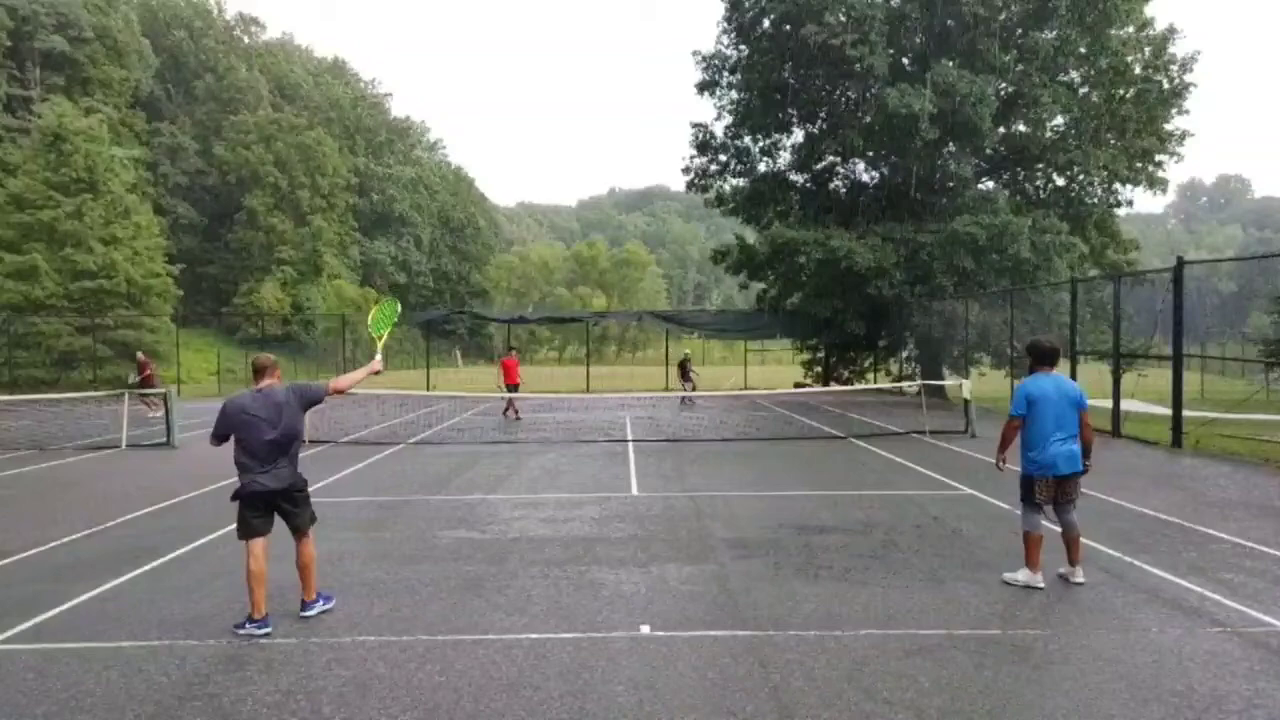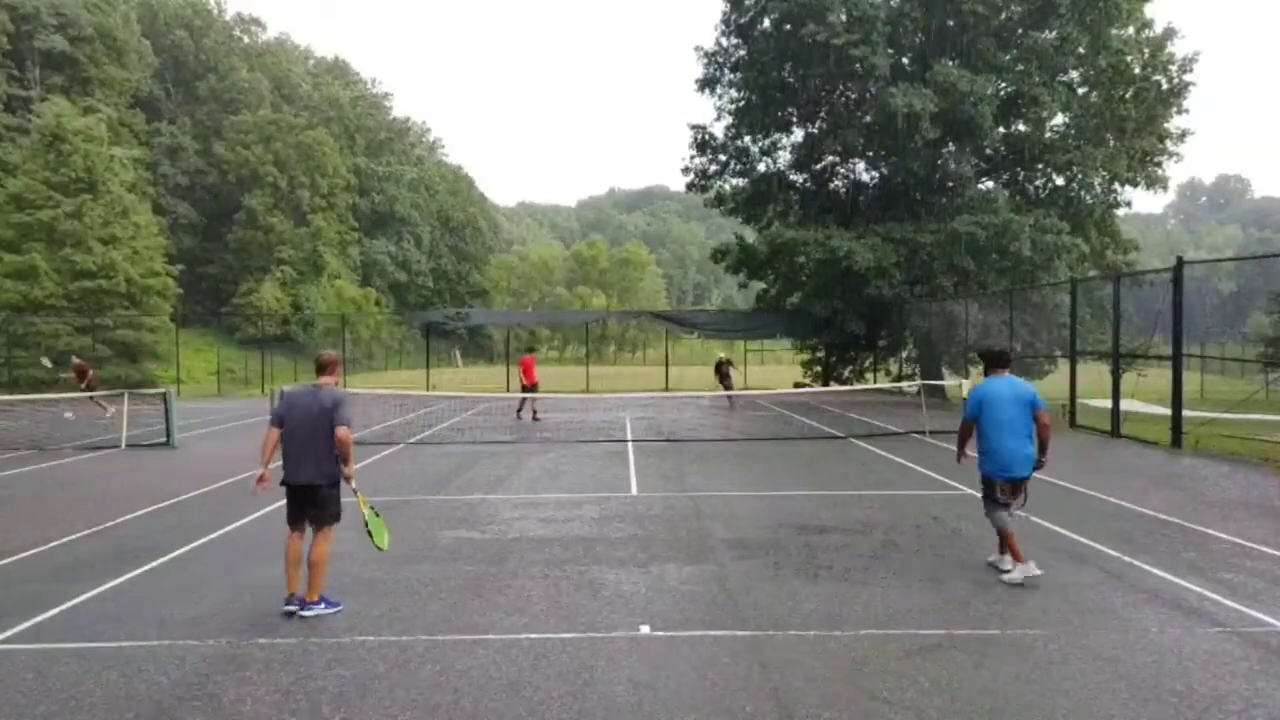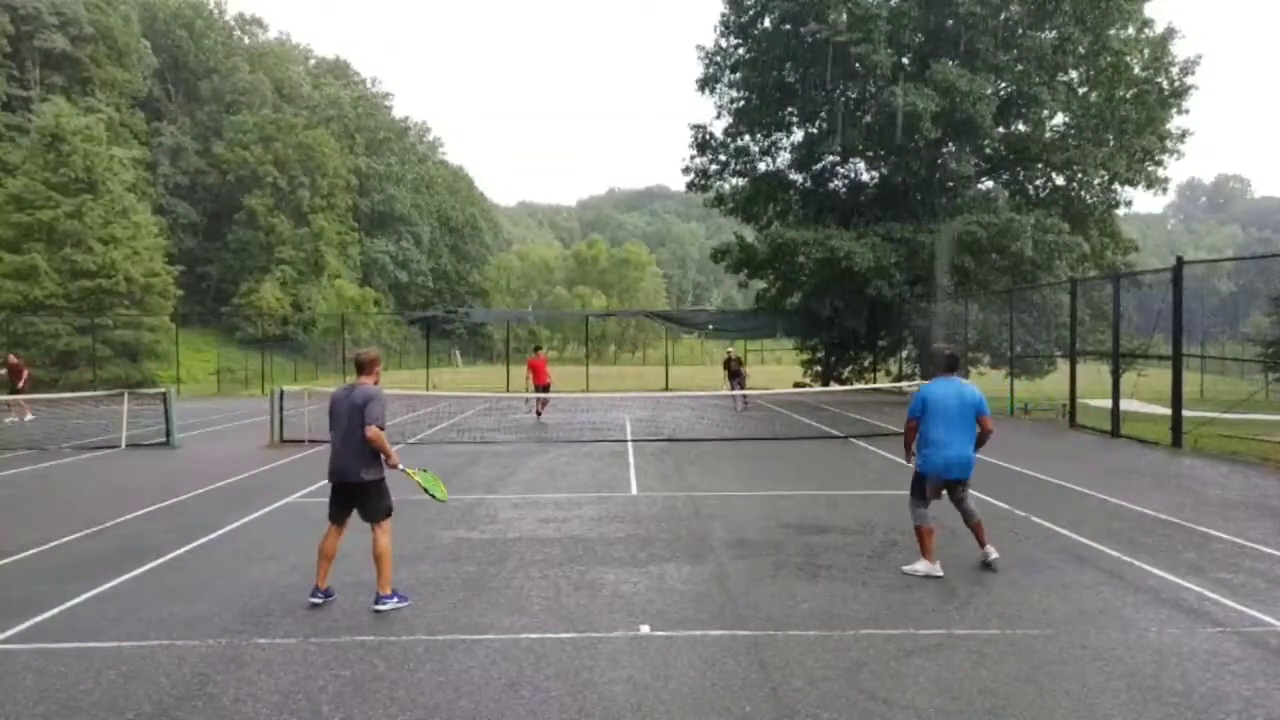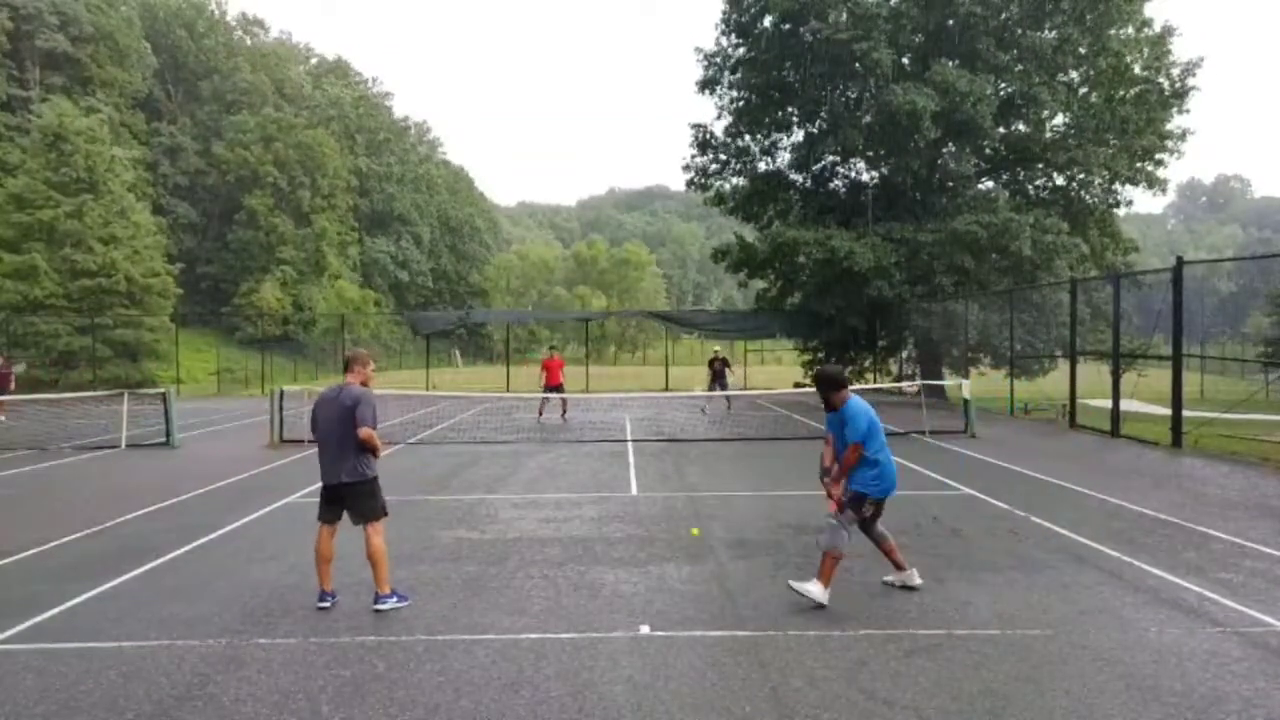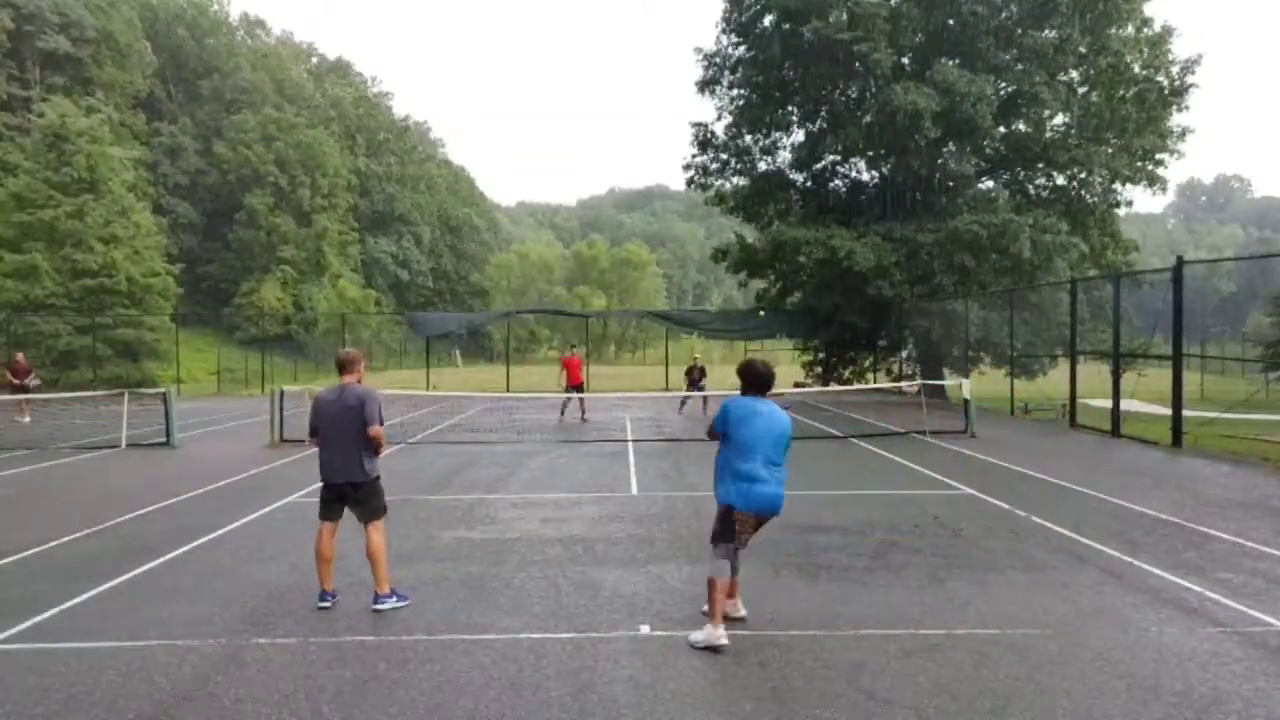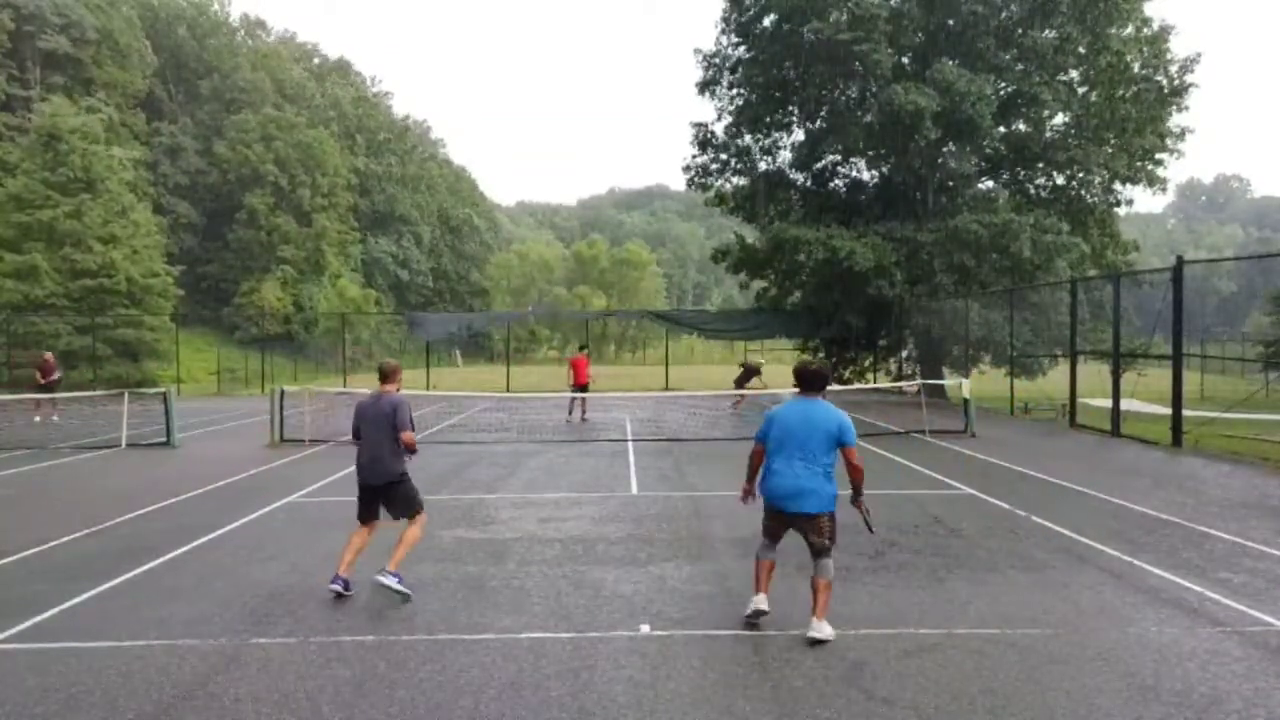
dt=0.7s
person 1, frame 1
left shoulder: (234, 405)
right shoulder: (292, 394)
left elbow: (215, 441)
right elbow: (337, 386)
right wrist: (370, 368)
left hip: (253, 487)
right hip: (288, 483)
left knee: (256, 548)
right knee: (304, 537)
left ankle: (258, 617)
right ankle: (310, 600)
person 1, frame 2
left shoulder: (290, 395)
right shoulder: (337, 397)
left elbow: (273, 432)
right elbow: (341, 434)
left wrist: (264, 467)
right wrist: (348, 463)
left hip: (294, 476)
right hip: (324, 477)
left knee: (296, 532)
right knee: (323, 535)
left ankle: (291, 596)
right ankle: (312, 600)
person 1, frame 3
left shoulder: (337, 395)
right shoulder: (373, 394)
right elbow: (372, 432)
right wrist: (390, 455)
left hip: (340, 472)
right hip: (367, 474)
left knee: (335, 527)
right knee: (382, 529)
left ankle: (319, 588)
right ankle: (385, 594)
person 1, frame 4
left shoulder: (323, 397)
right shoulder: (363, 395)
left elbow: (315, 433)
right elbow: (364, 433)
right wrist: (377, 447)
left hip: (330, 474)
right hip: (359, 475)
left knee: (326, 529)
right knee: (374, 529)
left ankle: (325, 593)
right ankle: (384, 594)
person 1, frame 5
left shoulder: (320, 398)
right shoulder: (366, 395)
left elbow: (315, 438)
right elbow: (374, 431)
right wrist: (379, 447)
left hip: (331, 474)
right hip: (363, 474)
left knee: (327, 529)
right knee: (374, 529)
left ankle: (326, 592)
right ankle: (383, 593)
person 1, frame 6
left shoulder: (362, 405)
right shoulder: (399, 402)
left elbow: (357, 440)
right elbow: (407, 437)
right wrist: (412, 449)
left hip: (366, 476)
right hip: (393, 475)
left knee: (365, 526)
right knee: (417, 520)
left ankle: (340, 578)
right ankle: (390, 571)
person 2, frame 1
left shoulder: (1027, 387)
right shoulder: (1073, 387)
left elbow: (1013, 425)
right elbow: (1086, 426)
left wrist: (1001, 452)
right wrist: (1087, 457)
left hip: (1039, 464)
right hip: (1070, 461)
left knee: (1032, 513)
right knee: (1067, 513)
left ankle: (1032, 573)
right ankle: (1075, 569)
person 2, frame 2
left shoulder: (980, 391)
right shoulder: (1027, 388)
left elbow: (967, 427)
right elbow: (1043, 423)
left wrist: (960, 449)
right wrist: (1042, 453)
left hip: (996, 462)
right hip: (1023, 461)
left knee: (996, 510)
right knee: (1005, 507)
left ankle: (1023, 564)
right ankle: (1004, 557)
person 2, frame 3
left shoulder: (925, 391)
right shoulder: (974, 393)
left elbow: (911, 427)
right elbow: (987, 429)
left wrist: (908, 450)
right wrist: (970, 449)
left hip: (932, 462)
right hip: (962, 462)
left knee: (919, 506)
right knee: (962, 501)
left ankle: (929, 563)
right ankle: (986, 549)
person 2, frame 4
left shoulder: (854, 411)
right shoulder: (835, 412)
left elbow: (854, 453)
right elbow: (830, 446)
left wrist: (834, 482)
right wrist: (827, 477)
left hip: (871, 481)
right hip: (870, 479)
left knee: (836, 525)
right knee: (869, 526)
left ankle: (820, 587)
right ankle: (906, 573)
person 2, frame 5
left shoulder: (732, 407)
right shoulder: (783, 418)
left elbow: (712, 433)
left hip: (740, 496)
right hip: (771, 498)
left knee: (721, 555)
right knee: (732, 545)
left ankle: (716, 628)
right ankle: (731, 602)
person 2, frame 6
left shoulder: (777, 412)
right shoulder: (839, 418)
left elbow: (757, 452)
right elbow: (854, 463)
left wrist: (750, 482)
right wrist: (857, 493)
left hip: (777, 493)
right hip: (817, 497)
left knee: (768, 543)
right knee: (822, 558)
left ankle: (760, 599)
right ankle: (819, 622)
